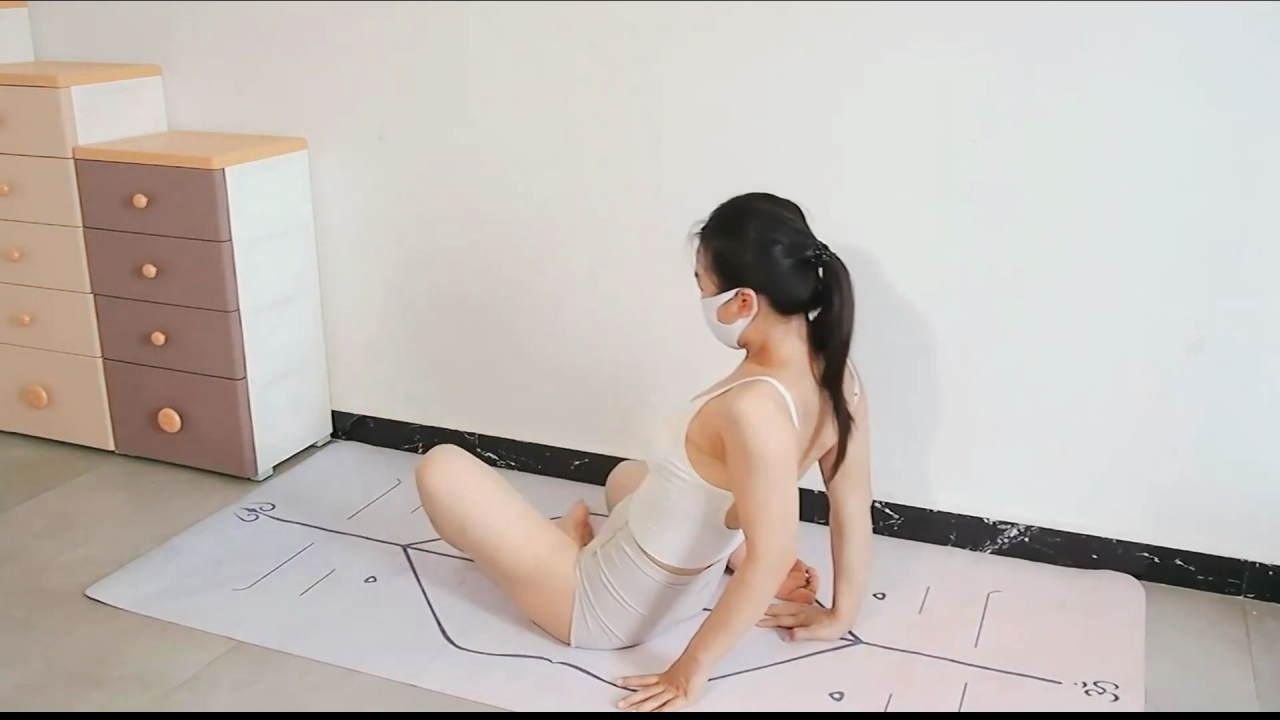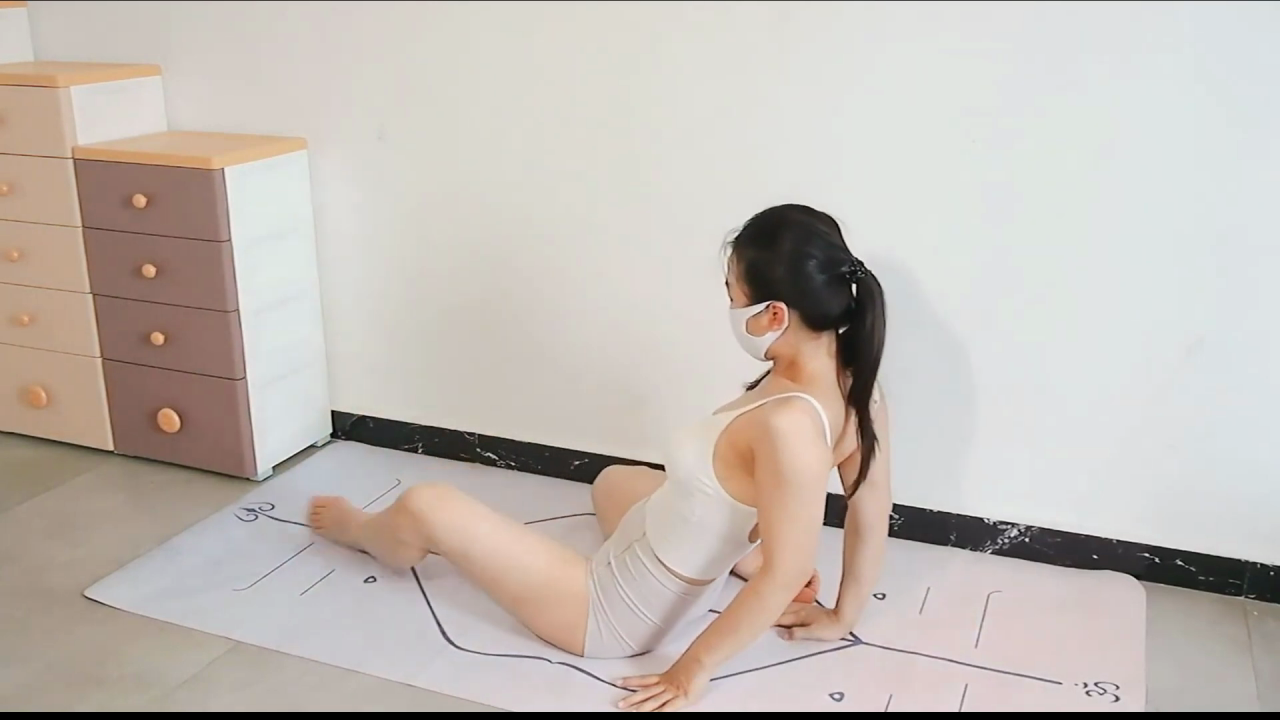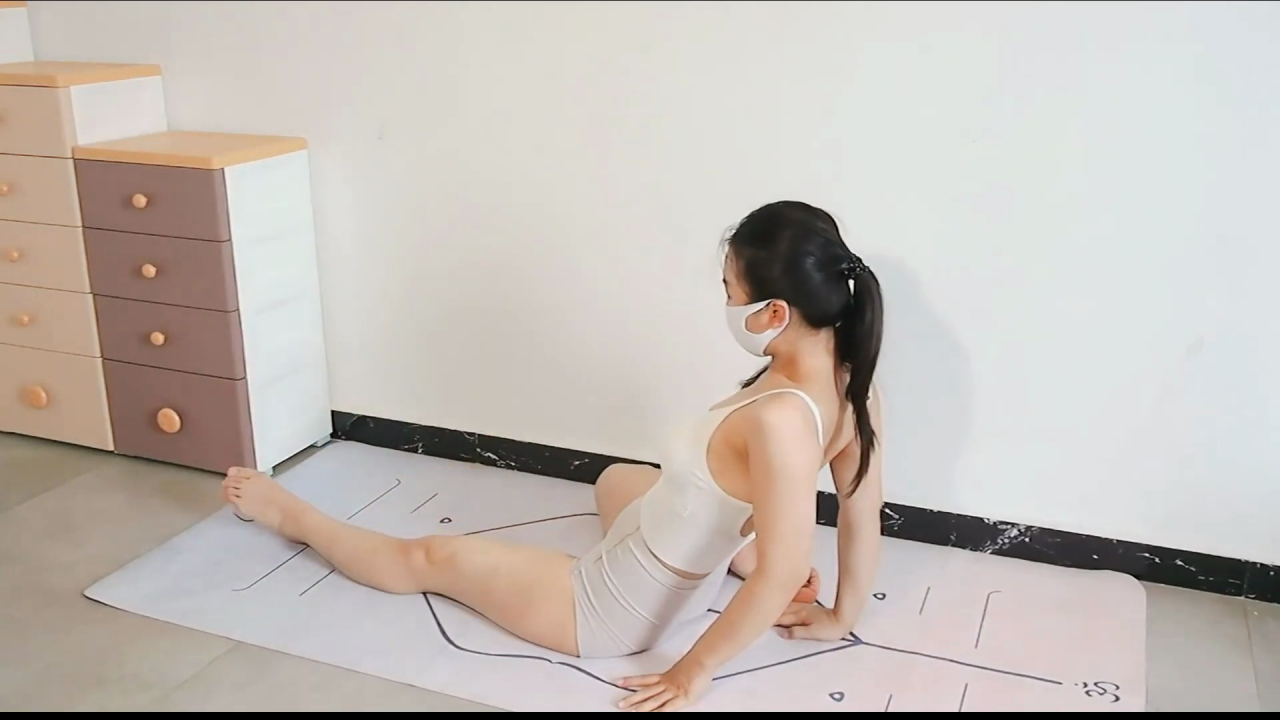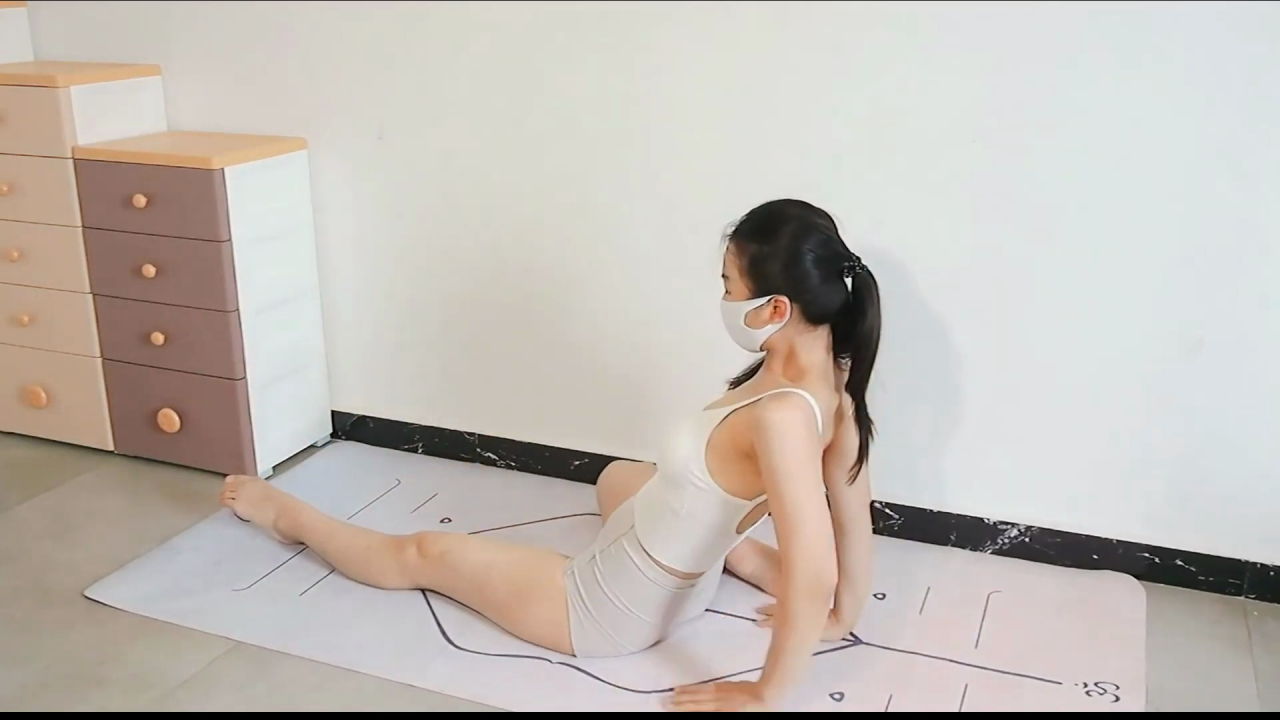
dt=0.5s
person 1, frame 1
left shoulder: (753, 408)
right shoulder: (833, 374)
left elbow: (771, 559)
right elbow: (853, 504)
left wrist: (691, 669)
right wrist: (840, 614)
left hip: (608, 609)
right hip: (690, 586)
left knee: (441, 468)
right knee: (628, 478)
person 1, frame 2
left shoulder: (788, 423)
right shoulder: (848, 382)
left elbow: (785, 574)
right elbow: (870, 507)
left wrist: (694, 669)
right wrist: (837, 614)
left hip: (618, 611)
right hip: (684, 579)
left knee: (428, 504)
right knee: (615, 482)
left ankle: (356, 527)
person 1, frame 3
left shoulder: (780, 419)
right shoulder: (848, 380)
left elbow: (781, 577)
right elbow: (863, 511)
left wrist: (694, 670)
right wrist: (840, 615)
left hip: (617, 611)
right hip: (686, 580)
left knee: (432, 559)
right knee: (616, 479)
left ankle: (291, 515)
person 1, frame 4
left shoulder: (782, 417)
right shoulder: (833, 377)
left elbow: (815, 577)
right elbow: (852, 505)
left wrist: (765, 695)
right wrist: (843, 615)
left hip: (614, 609)
right hip: (682, 582)
left knee: (426, 554)
right knee: (619, 476)
left ankle: (290, 516)
right ankle: (756, 561)
